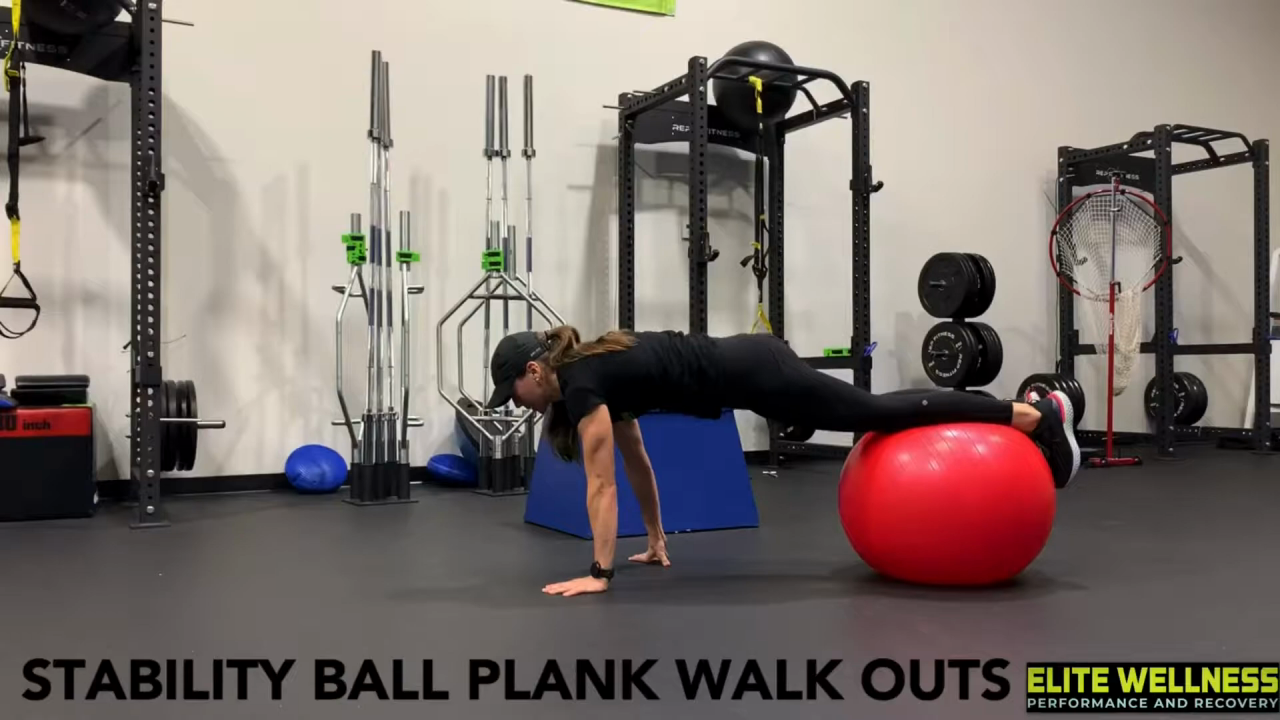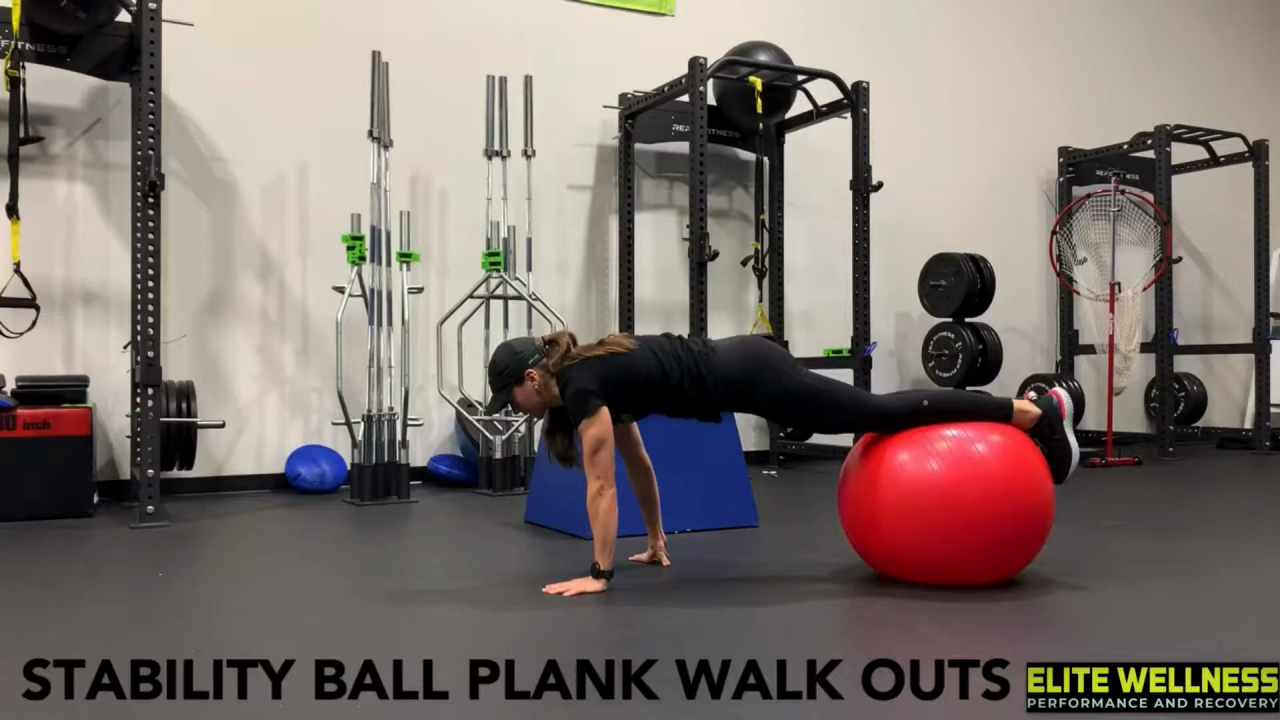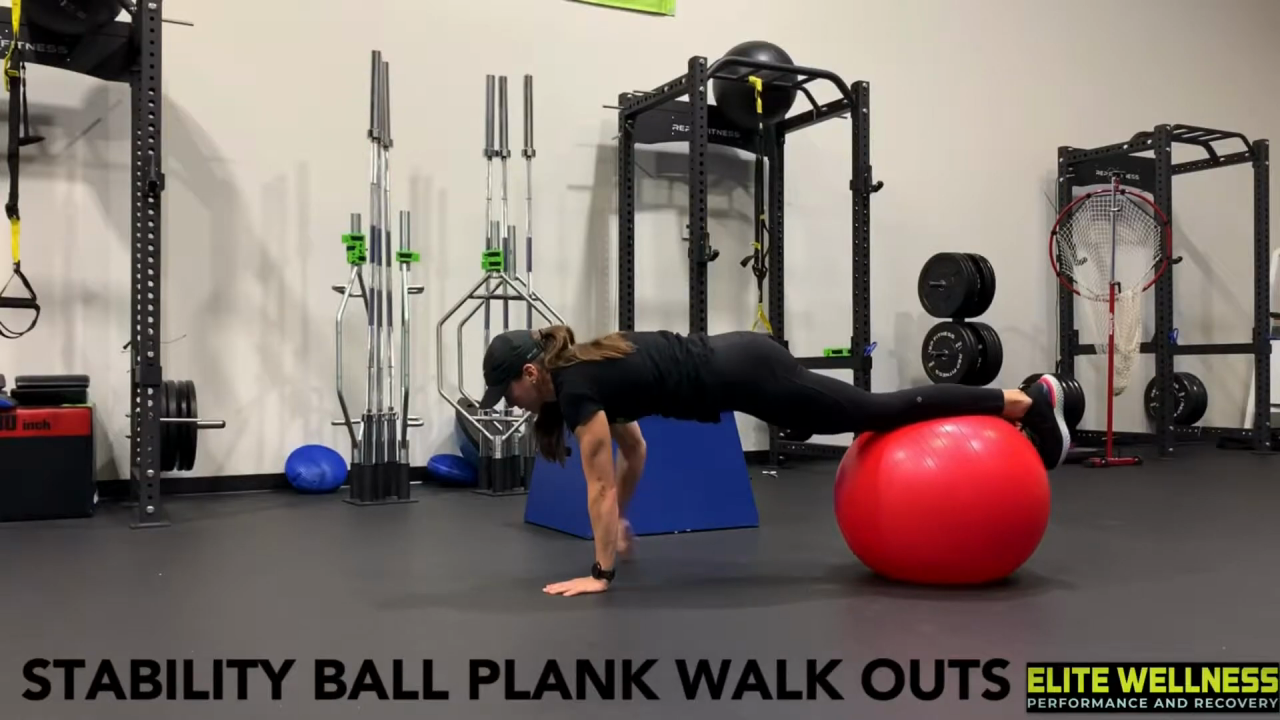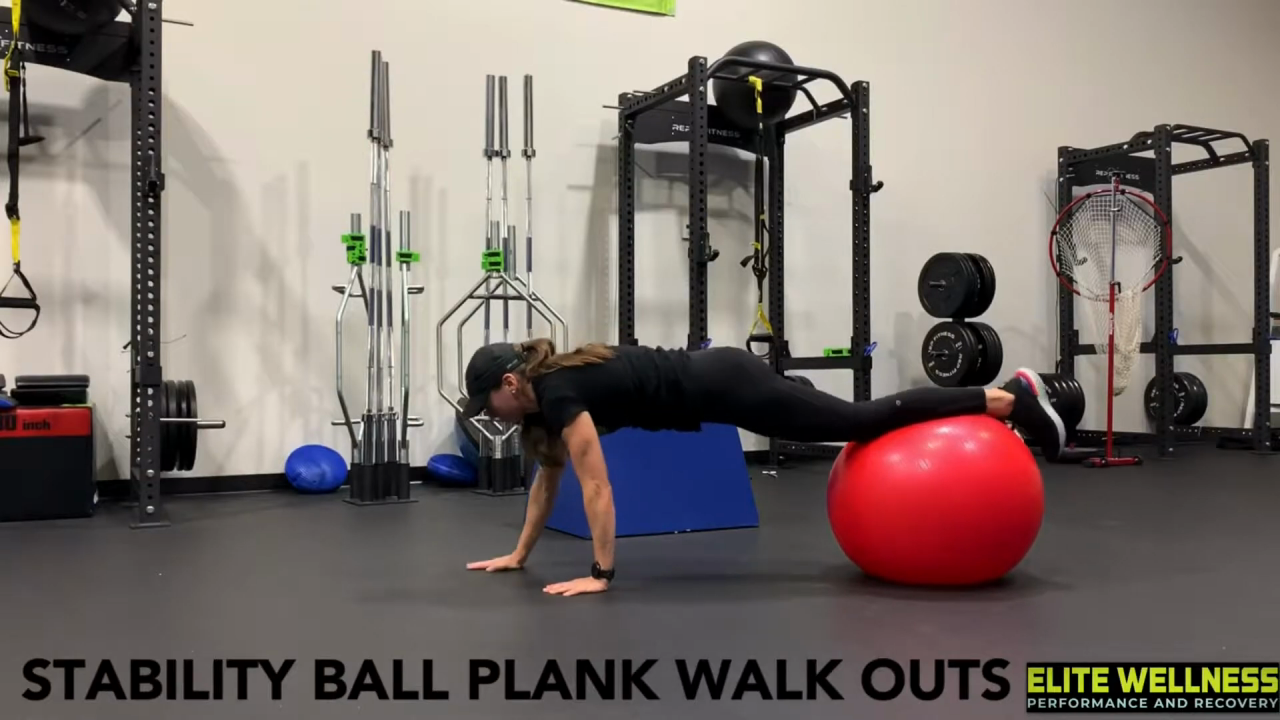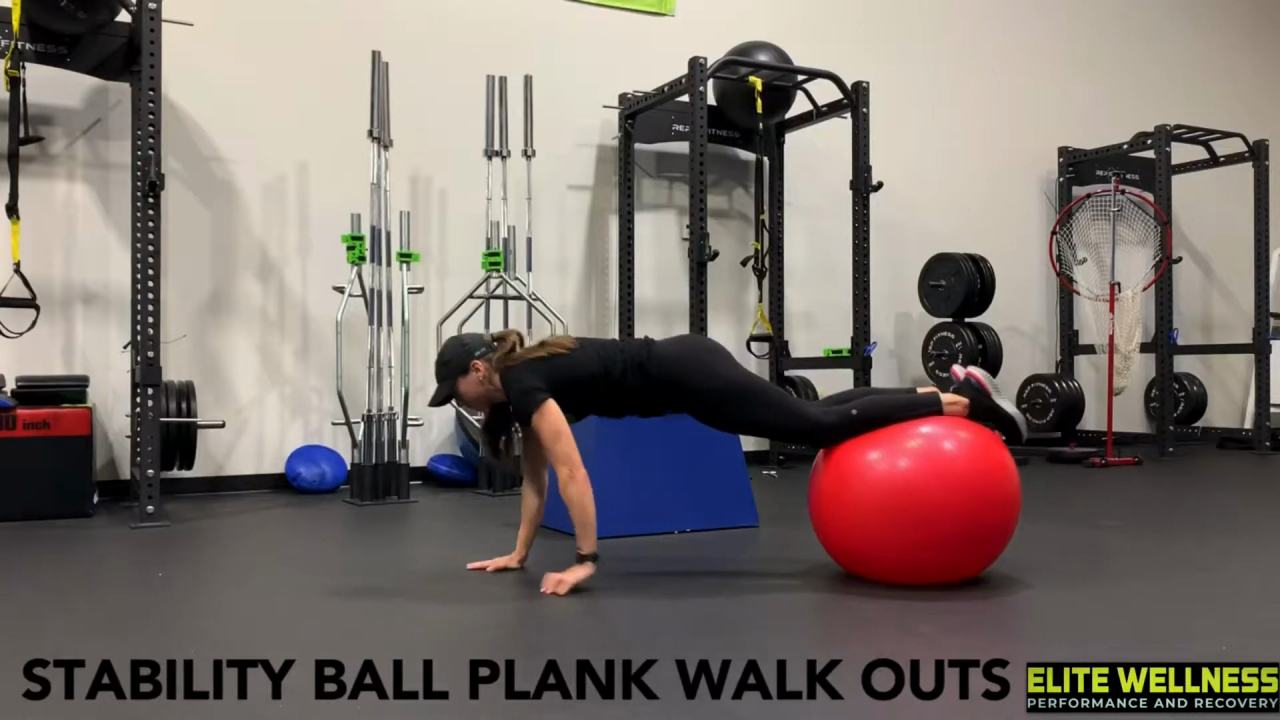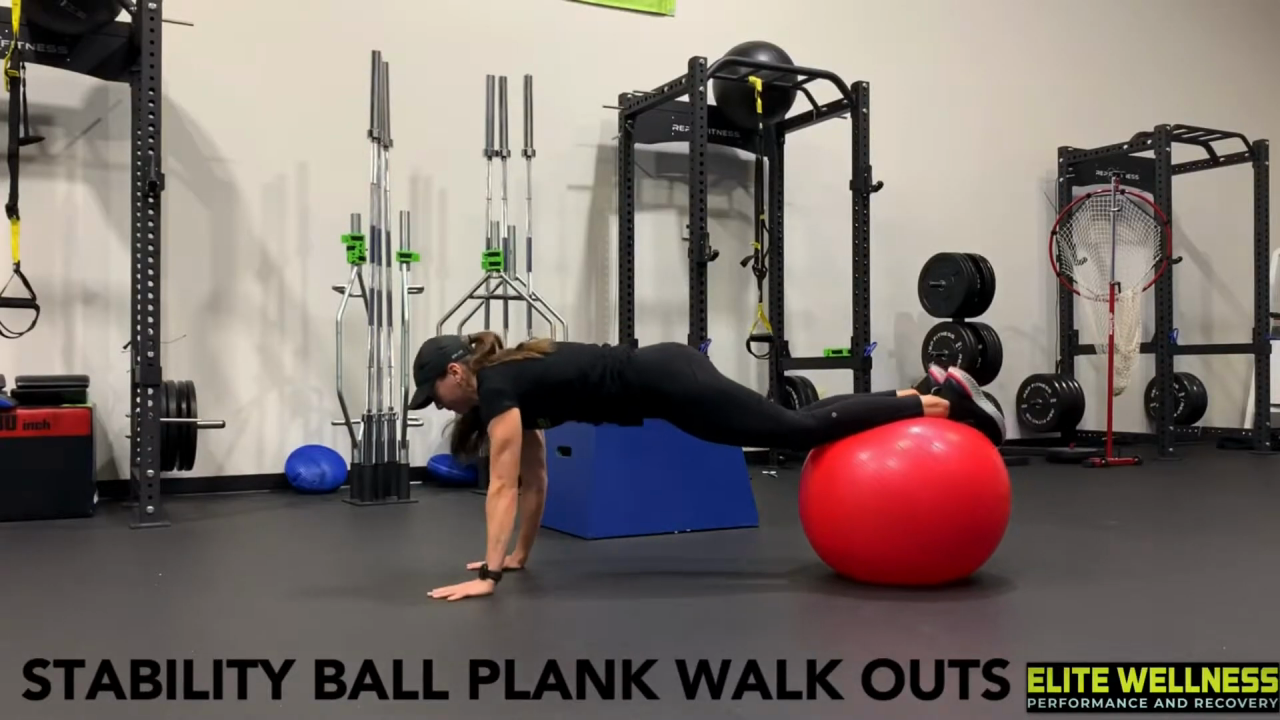
dt=0.3s
person 1, frame 1
left shoulder: (581, 383)
right shoulder: (596, 373)
left elbow: (601, 484)
right elbow: (638, 462)
left wrist: (599, 572)
right wrist: (656, 540)
left hip: (748, 373)
right hip: (745, 365)
left knee: (882, 414)
right knee: (878, 411)
left ankle: (1037, 418)
right ankle: (1026, 409)
person 1, frame 2
left shoulder: (579, 386)
right shoulder: (595, 377)
left elbow: (601, 486)
right elbow: (638, 463)
left wrist: (599, 573)
right wrist: (657, 539)
left hip: (746, 376)
right hip: (740, 362)
left knee: (883, 414)
right knee: (879, 412)
left ankle: (1037, 414)
right ankle: (1023, 405)
person 1, frame 3
left shoulder: (575, 389)
right shoulder: (582, 372)
left elbow: (600, 487)
right elbow: (635, 450)
left wrist: (600, 573)
right wrist: (620, 523)
left hip: (744, 377)
right hip: (737, 357)
left knee: (880, 411)
right knee: (876, 411)
left ankle: (1028, 401)
right ankle: (1016, 402)
person 1, frame 4
left shoulder: (556, 393)
right shoulder: (554, 386)
left elbow: (596, 487)
right elbow: (548, 476)
left wrist: (600, 573)
right wrist: (519, 553)
left hip: (723, 387)
right hip: (717, 377)
left knee: (862, 420)
right knee: (854, 421)
left ankle: (1011, 399)
right ankle: (993, 397)
person 1, frame 5
left shoulder: (523, 382)
right shoulder: (525, 382)
left elbow: (571, 471)
right elbow: (534, 477)
left wrist: (586, 558)
right wrist: (518, 554)
left hip: (687, 373)
right hip: (683, 373)
left knee: (824, 426)
right knee: (814, 416)
left ankle: (966, 401)
right ankle: (943, 388)
person 1, frame 6
left shoulder: (495, 386)
right shoulder: (513, 381)
left elbow: (503, 487)
right elbow: (534, 477)
left wrist: (488, 574)
right wrist: (521, 554)
left hip: (667, 381)
right hip: (663, 381)
left knee: (801, 430)
right knee: (794, 425)
left ankle: (947, 401)
right ankle: (921, 391)
